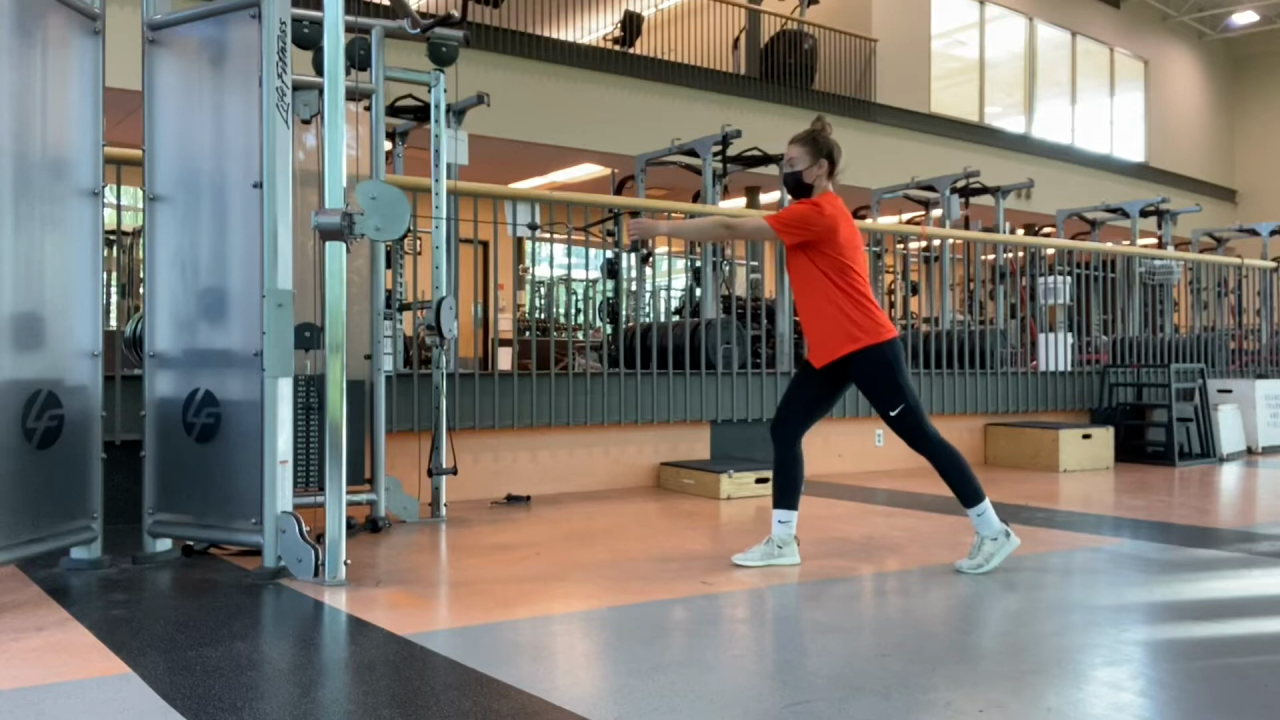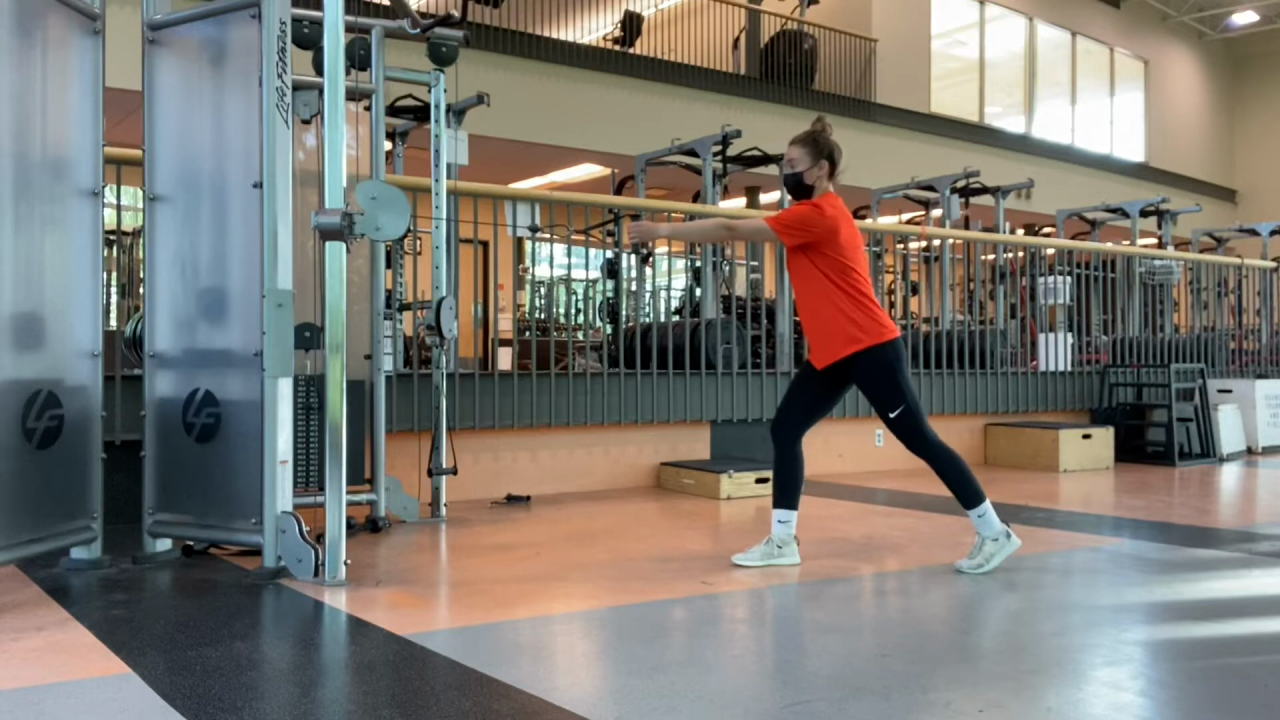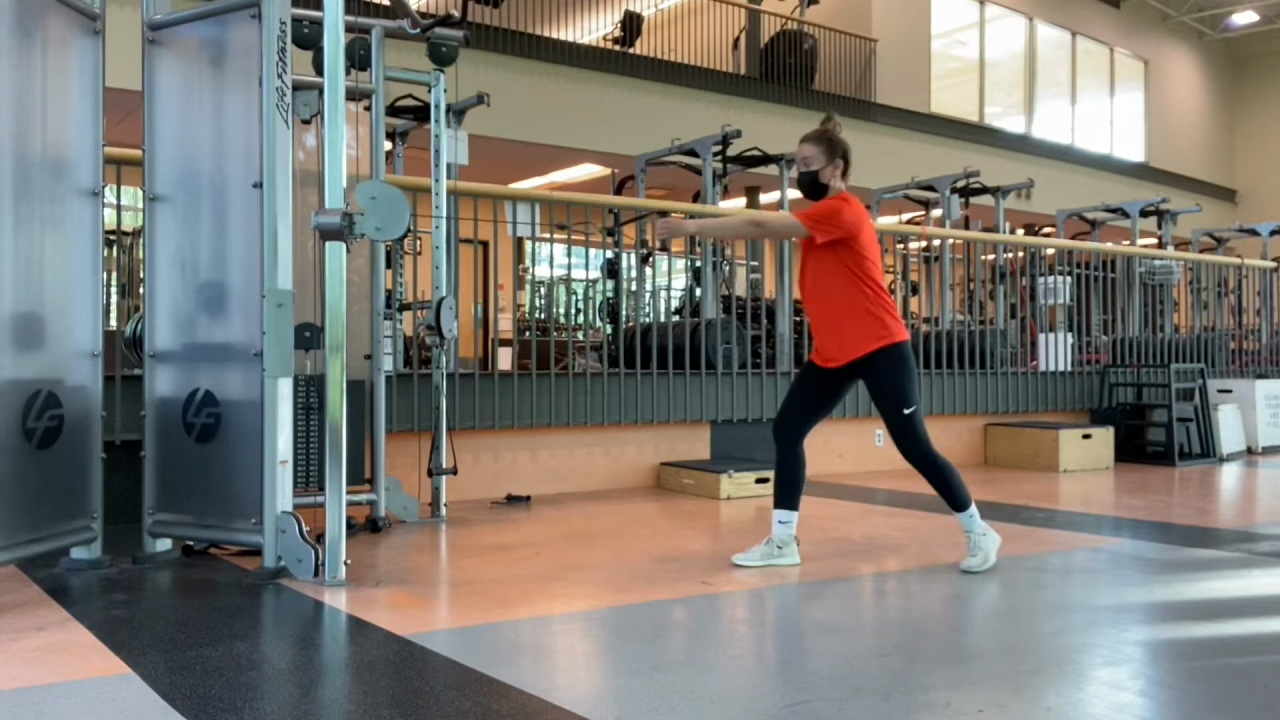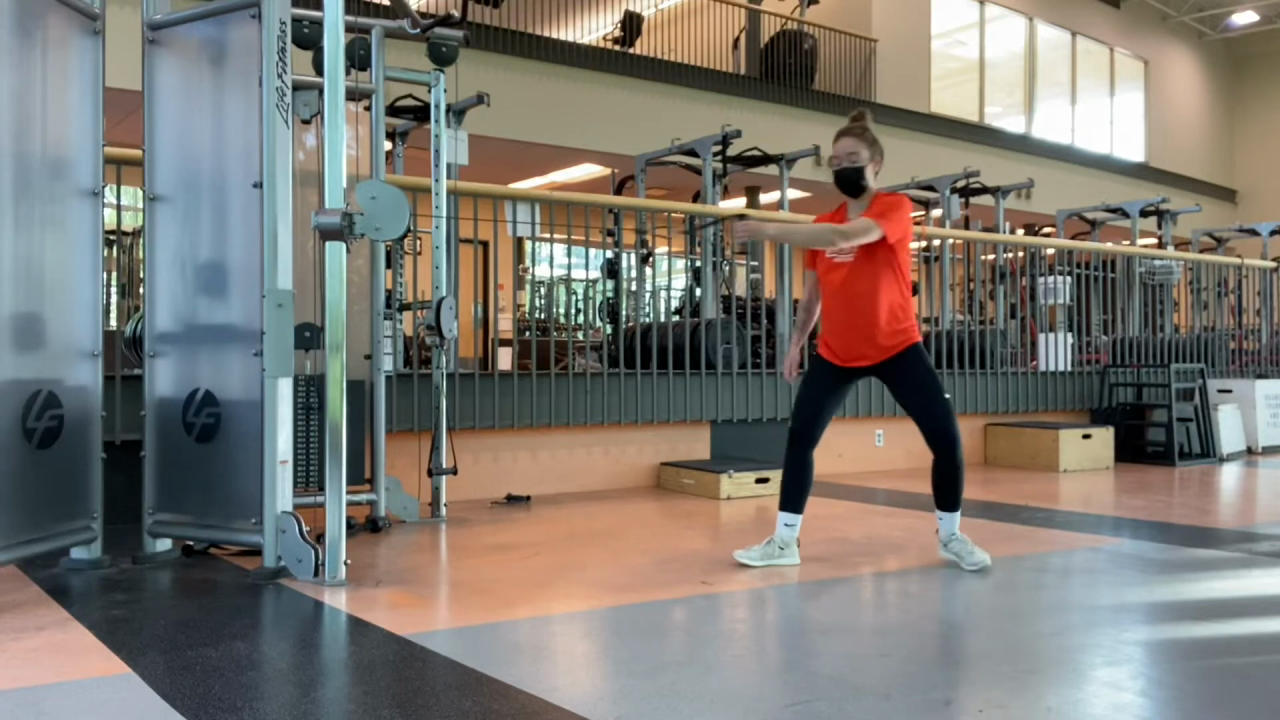
dt=0.2s
person 1, frame 1
left shoulder: (818, 212)
right shoulder: (815, 215)
left elbow: (732, 228)
left wrist: (662, 226)
left hip: (869, 348)
right hip: (831, 353)
left knee: (921, 437)
right knee: (784, 431)
left ankle: (993, 531)
right ankle: (782, 541)
person 1, frame 2
left shoulder: (820, 213)
right shoulder: (813, 218)
left elbow: (734, 230)
left wrist: (664, 230)
left hip: (871, 349)
right hip: (831, 353)
left knee: (919, 438)
right knee: (784, 431)
left ankle: (994, 533)
right ankle: (782, 541)
person 1, frame 3
left shoulder: (845, 208)
right shoulder: (808, 221)
left elbow: (763, 226)
left wrist: (693, 227)
right wrist: (808, 353)
left hip: (882, 347)
right hip: (830, 355)
left knee: (913, 446)
right knee: (786, 433)
left ankle: (978, 532)
right ankle: (782, 541)
person 1, frame 4
left shoulder: (893, 206)
right shoulder: (823, 224)
left elbow: (850, 237)
right elbow: (813, 292)
left wrist: (772, 231)
right wrist: (796, 342)
left hip: (897, 346)
right hip: (834, 353)
left knee: (945, 436)
right knee: (799, 437)
left ankle: (951, 536)
right ankle: (783, 542)
